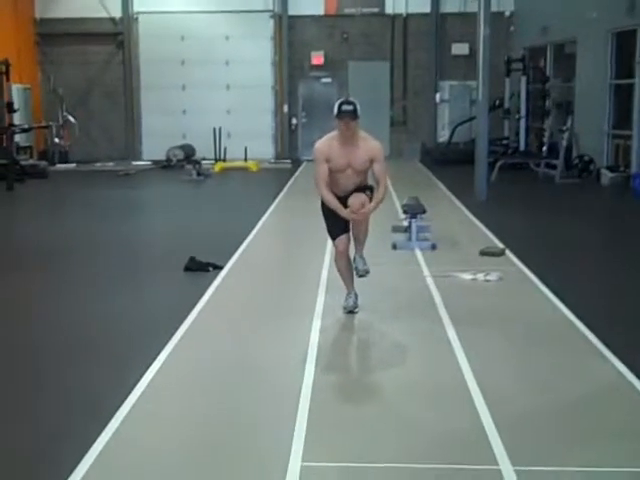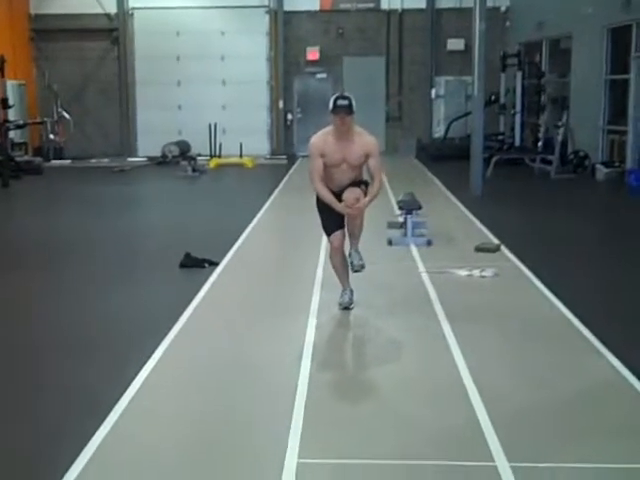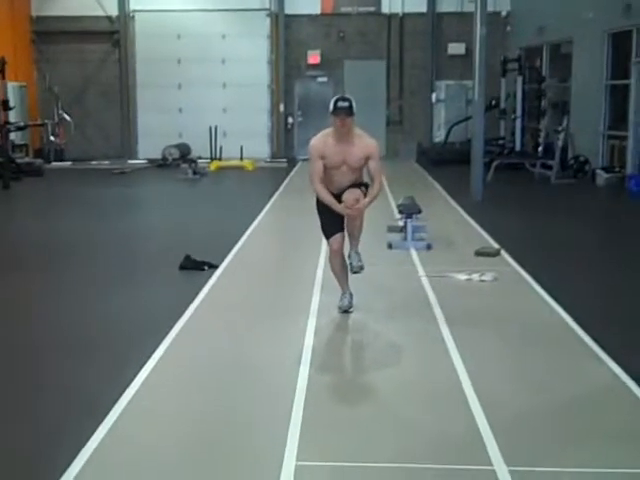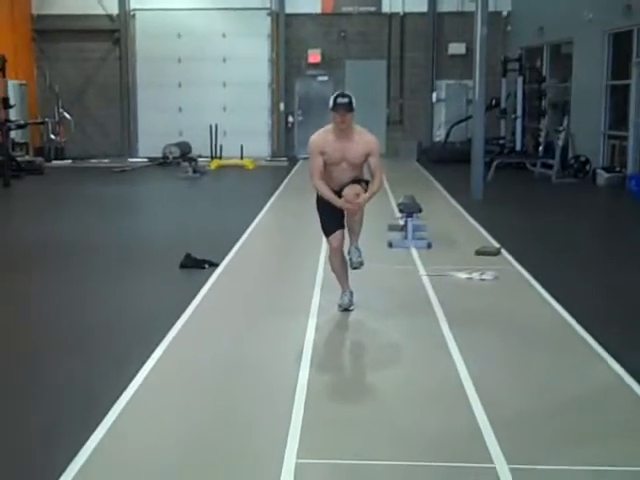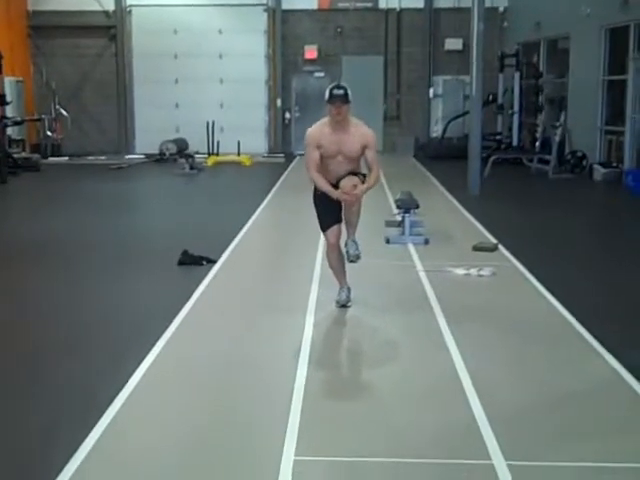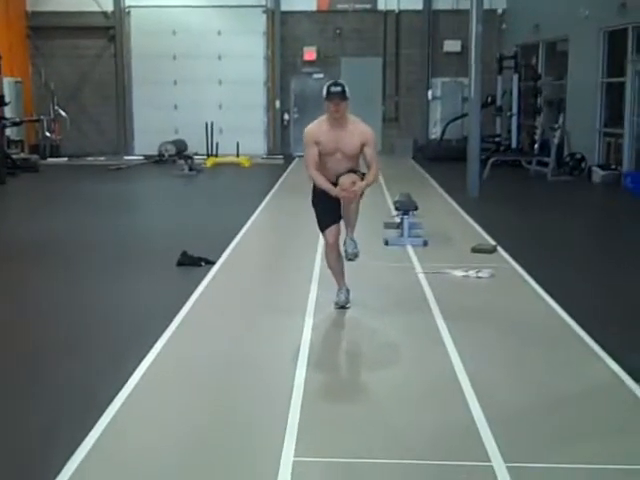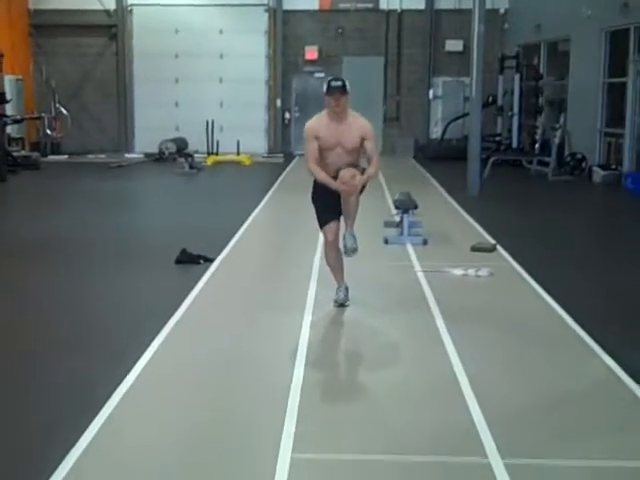
dt=0.1s
person 1, frame 1
left shoulder: (373, 147)
right shoulder: (322, 147)
left elbow: (382, 184)
right elbow: (322, 187)
left wrist: (371, 207)
right wrist: (342, 212)
left hip: (360, 194)
right hip: (333, 201)
left knee: (361, 207)
right knee: (340, 247)
left ankle: (360, 255)
right ankle: (351, 293)
person 1, frame 2
left shoulder: (368, 142)
right shoulder: (318, 142)
left elbow: (377, 179)
right elbow: (316, 182)
left wrist: (366, 201)
right wrist: (337, 206)
left hip: (356, 189)
right hip: (328, 196)
left knee: (355, 201)
right knee: (335, 243)
left ankle: (355, 250)
right ankle: (346, 289)
person 1, frame 3
left shoulder: (368, 144)
right shoulder: (318, 144)
left elbow: (377, 181)
right elbow: (316, 183)
left wrist: (366, 202)
right wrist: (337, 207)
left hip: (356, 191)
right hip: (328, 199)
left knee: (355, 201)
right knee: (335, 246)
left ankle: (355, 251)
right ankle: (345, 293)
person 1, frame 4
left shoulder: (368, 141)
right shoulder: (318, 141)
left elbow: (378, 177)
right elbow: (316, 179)
left wrist: (366, 197)
right wrist: (337, 202)
left hip: (356, 190)
right hip: (329, 196)
left knee: (355, 198)
right knee: (334, 244)
left ankle: (355, 246)
right ankle: (346, 291)
person 1, frame 5
left shoulder: (365, 134)
right shoulder: (314, 134)
left elbow: (374, 170)
right elbow: (313, 172)
left wrist: (363, 189)
right wrist: (334, 193)
left hip: (353, 183)
right hip: (325, 190)
left knee: (353, 191)
right knee: (332, 240)
left ankle: (352, 240)
right ankle: (343, 287)
person 1, frame 6
left shoulder: (363, 131)
right shoulder: (313, 131)
left elbow: (374, 168)
right elbow: (312, 170)
left wrist: (362, 186)
right wrist: (334, 191)
left hip: (352, 185)
right hip: (324, 189)
left knee: (351, 187)
right knee: (330, 240)
left ankle: (350, 237)
right ankle: (342, 288)
person 1, frame 7
left shoulder: (363, 126)
right shoulder: (313, 127)
left elbow: (374, 162)
right elbow: (312, 164)
left wrist: (362, 179)
right wrist: (334, 184)
left hip: (352, 180)
right hip: (325, 185)
left knee: (352, 176)
right knee: (330, 237)
left ankle: (350, 232)
right ankle: (341, 286)
